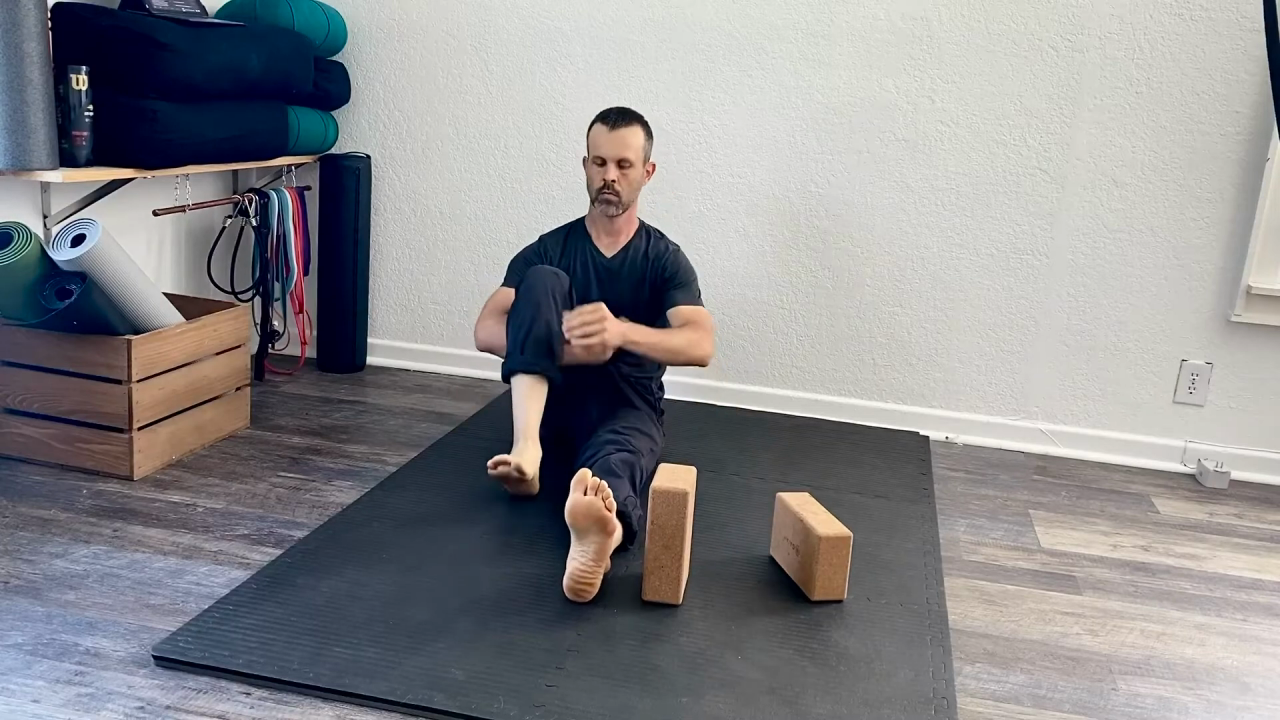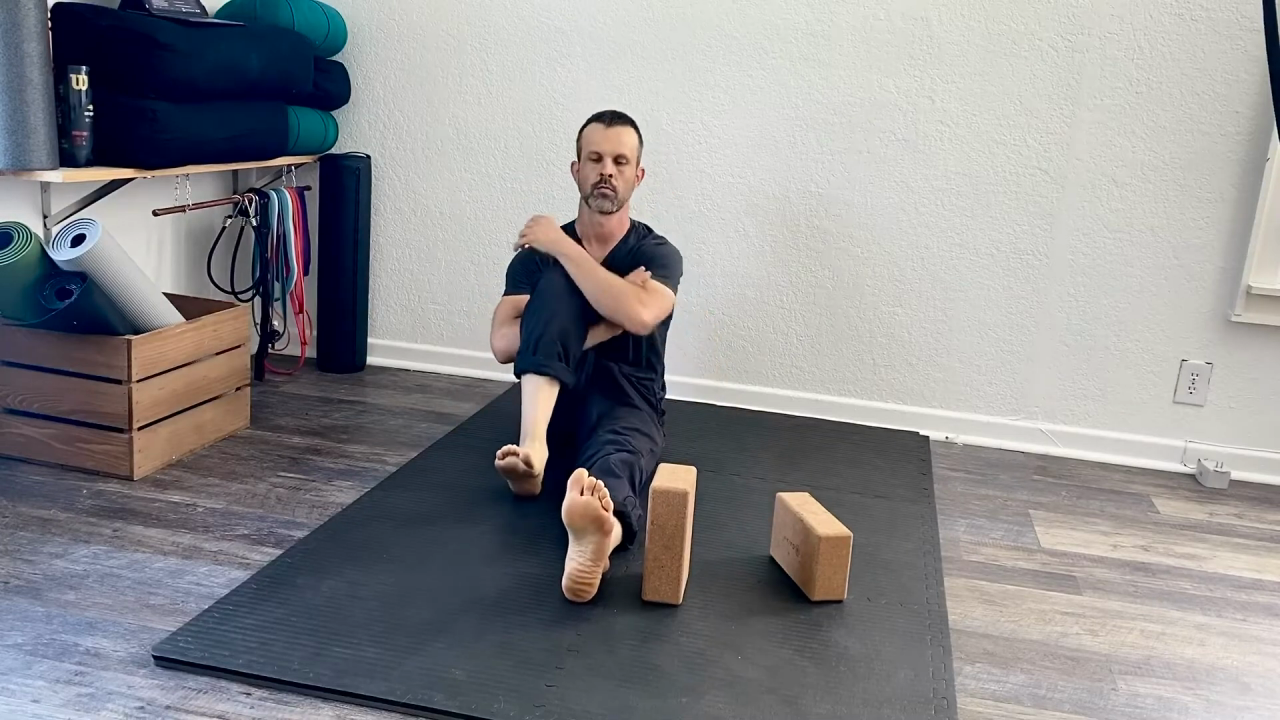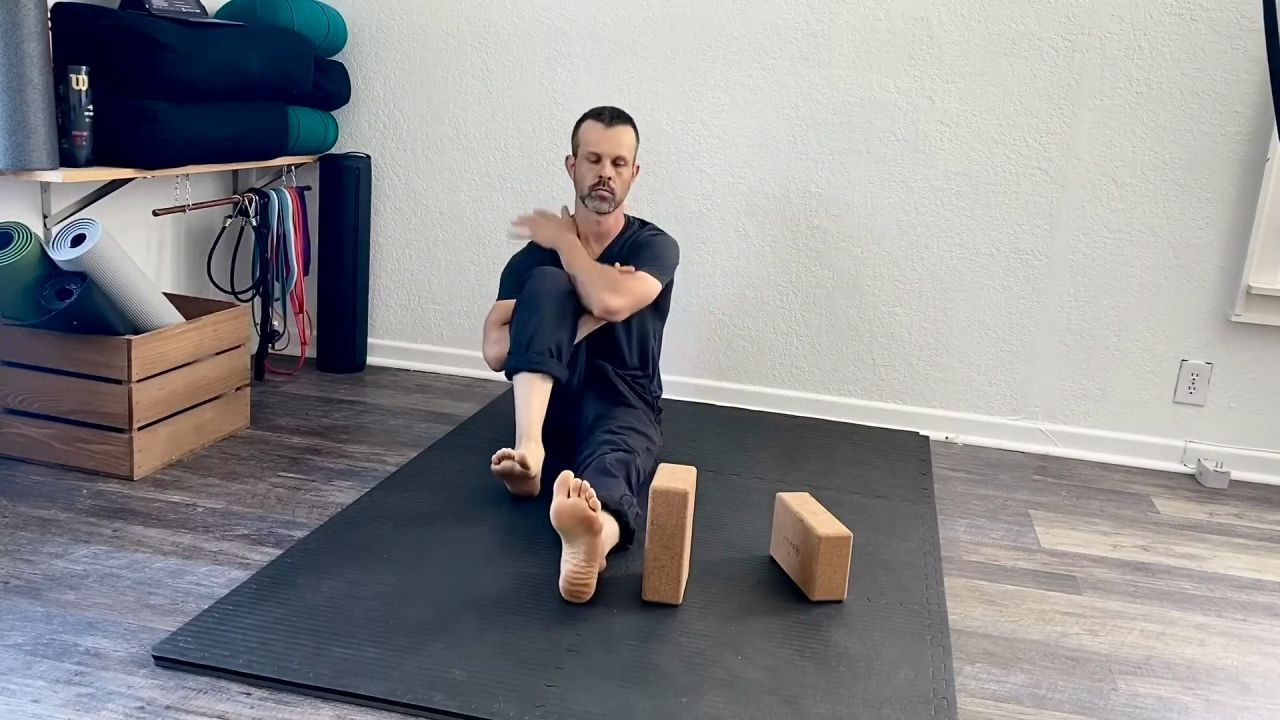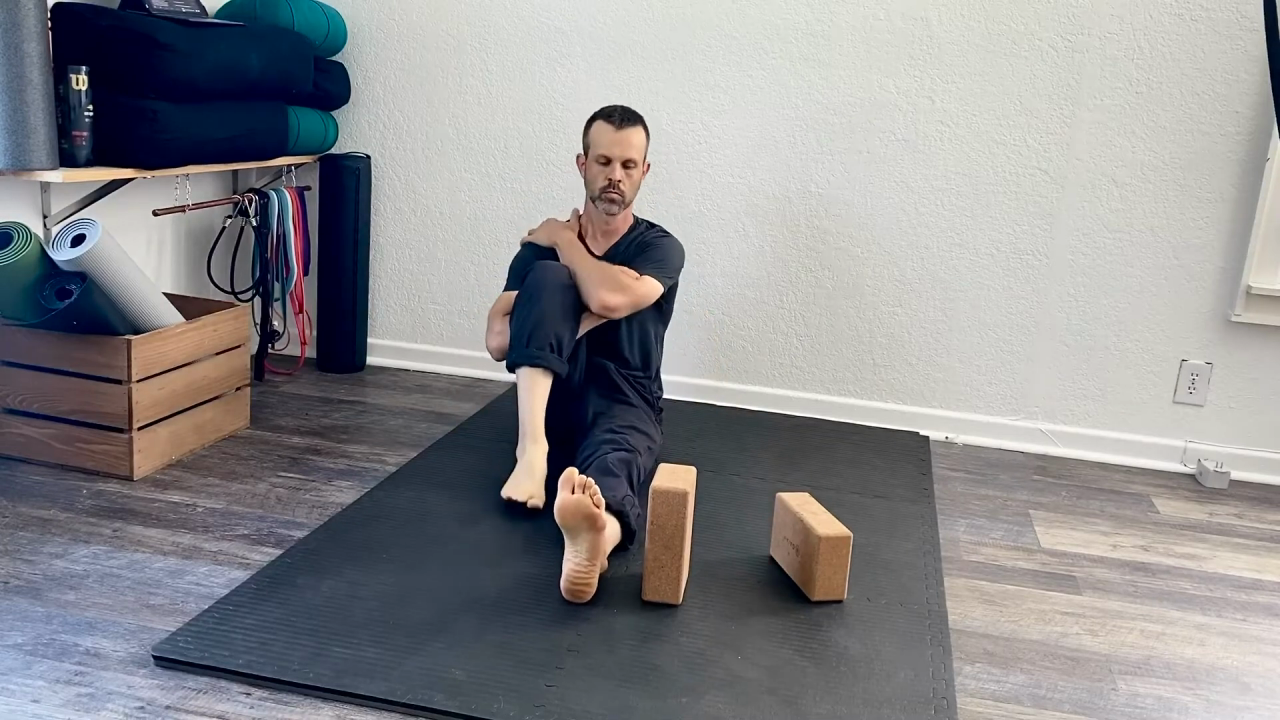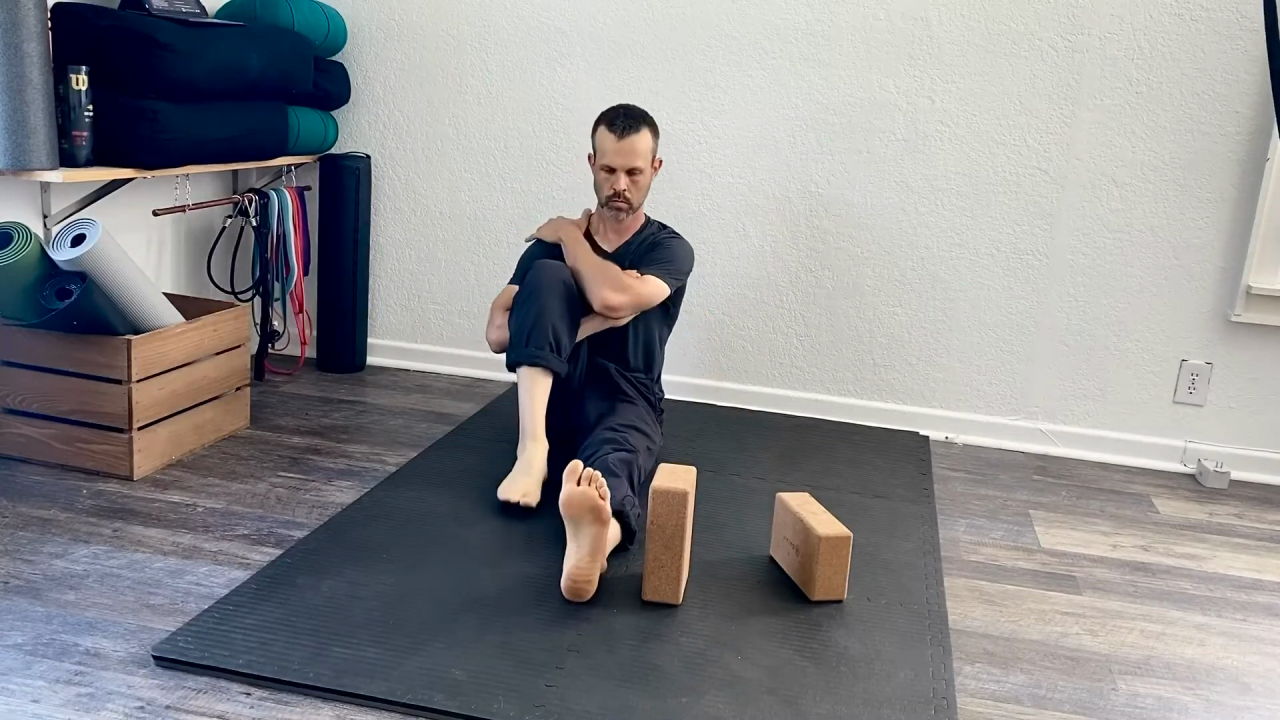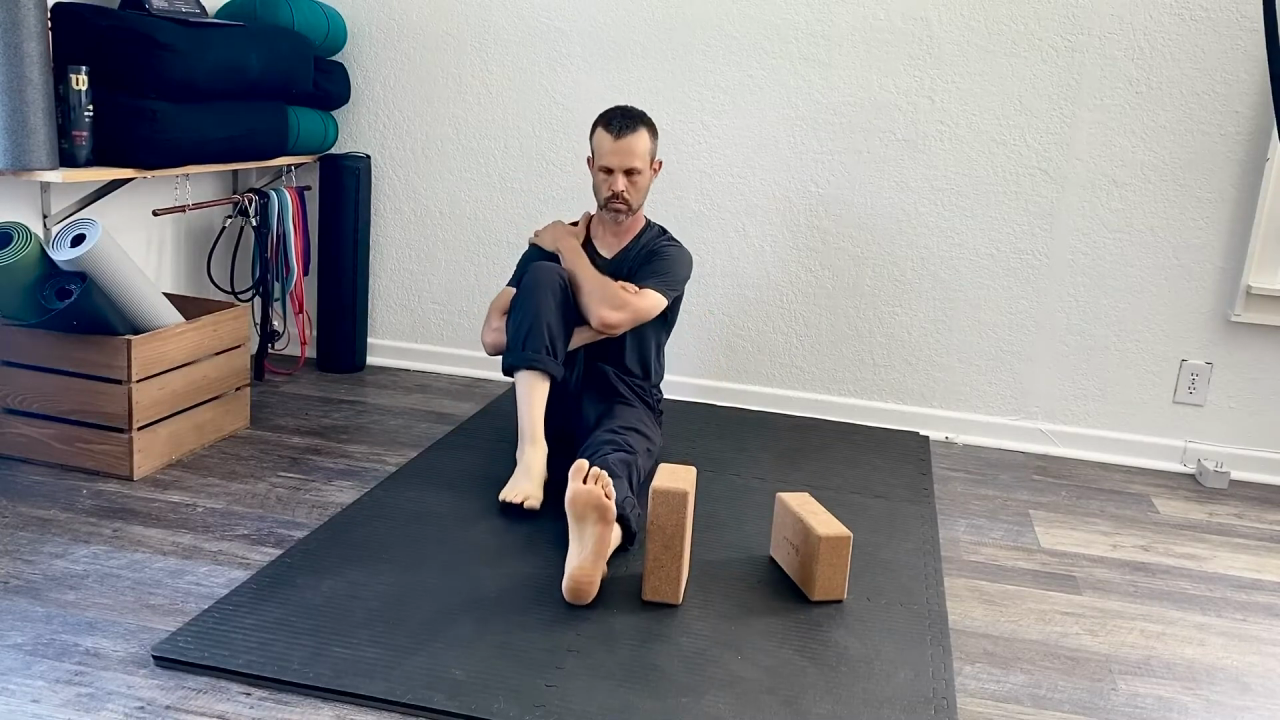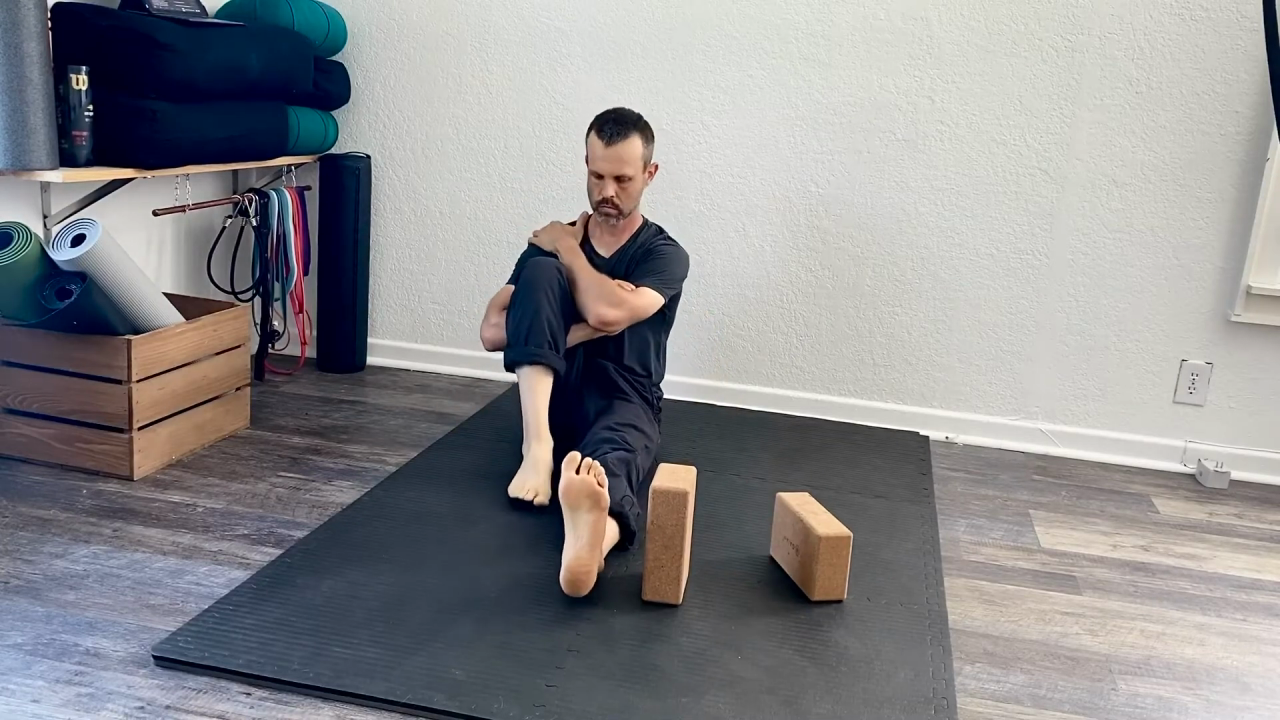
dt=0.3s
person 1, frame 1
left shoulder: (665, 259)
right shoulder: (549, 251)
left elbow: (701, 348)
right elbow: (487, 333)
left wrist: (620, 333)
right wrist: (575, 345)
left hip: (626, 406)
right hip: (554, 399)
left knee: (613, 470)
right knee: (542, 282)
left ankle: (596, 540)
right ankle: (527, 448)
person 1, frame 2
left shoulder: (657, 253)
right shoulder: (535, 255)
left elbow: (640, 318)
right elbow: (503, 344)
left wrist: (563, 246)
right wrist: (606, 324)
left hip: (627, 406)
right hip: (555, 402)
left knee: (612, 469)
right knee: (556, 288)
left ankle: (595, 541)
right ankle: (533, 448)
person 1, frame 3
left shoulder: (654, 246)
right shoulder: (533, 255)
left elbow: (613, 301)
right elbow: (495, 350)
left wrist: (563, 238)
right wrist: (590, 318)
left hip: (624, 408)
right hip: (554, 402)
left knee: (610, 469)
right knee: (546, 283)
left ankle: (592, 542)
right ankle: (529, 448)
person 1, frame 4
left shoulder: (660, 247)
right shoulder: (540, 249)
left elbow: (610, 299)
right elbow: (497, 341)
left wrist: (564, 238)
right wrist: (590, 316)
left hip: (624, 406)
right hip: (555, 402)
left knee: (610, 467)
right knee: (548, 278)
left ankle: (593, 542)
right ankle: (532, 448)
person 1, frame 5
left shoulder: (669, 249)
right shoulder: (550, 245)
left elbow: (612, 298)
right elbow: (497, 333)
left wrist: (571, 237)
right wrist: (593, 321)
left hip: (624, 406)
right hip: (555, 400)
left knee: (610, 469)
right knee: (548, 275)
left ankle: (591, 544)
right ankle: (532, 448)
person 1, frame 6
left shoulder: (668, 256)
right shoulder: (550, 246)
left elbow: (609, 314)
right elbow: (493, 335)
left wrist: (568, 246)
right wrist: (590, 330)
left hip: (624, 408)
right hip: (553, 404)
left knee: (611, 467)
right knee: (543, 278)
left ankle: (592, 548)
right ankle: (532, 451)
person 1, frame 7
left shoulder: (664, 255)
right shoulder: (549, 245)
left elbow: (607, 312)
right elbow: (492, 332)
left wrist: (568, 247)
right wrist: (586, 329)
left hip: (623, 405)
right hip: (554, 399)
left knee: (610, 463)
right knee: (541, 273)
left ankle: (590, 542)
right ankle: (538, 445)
